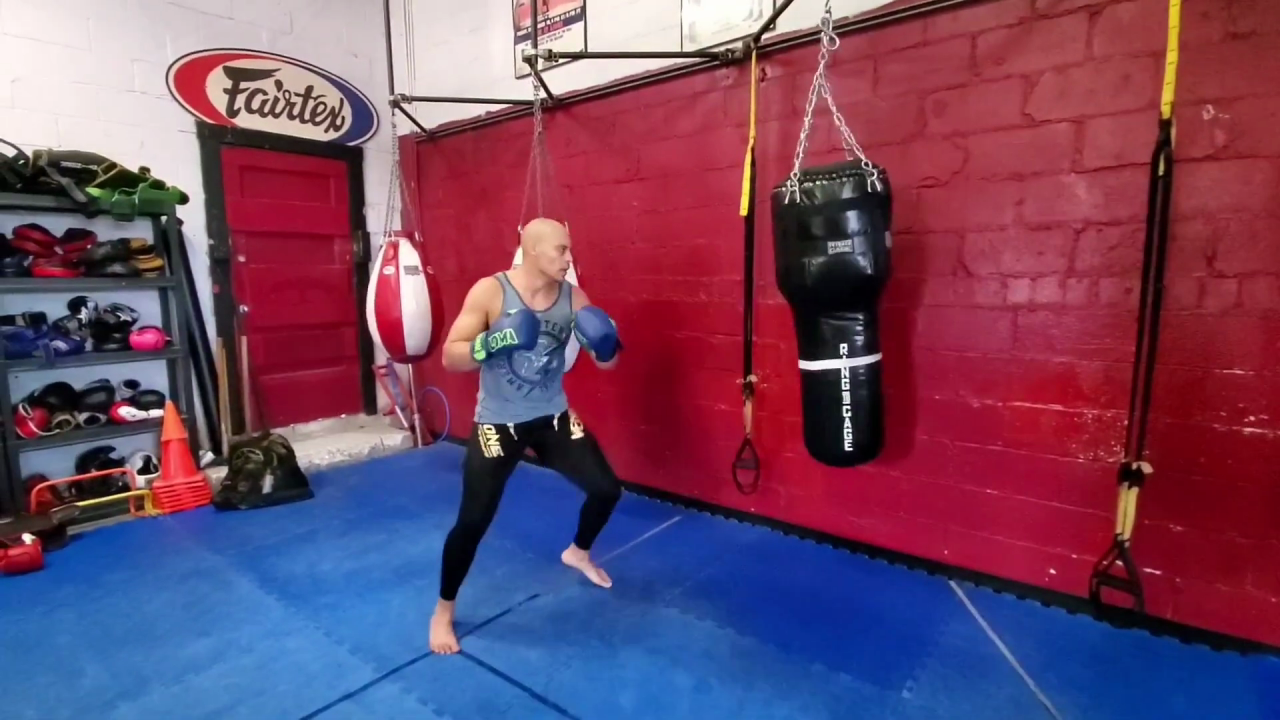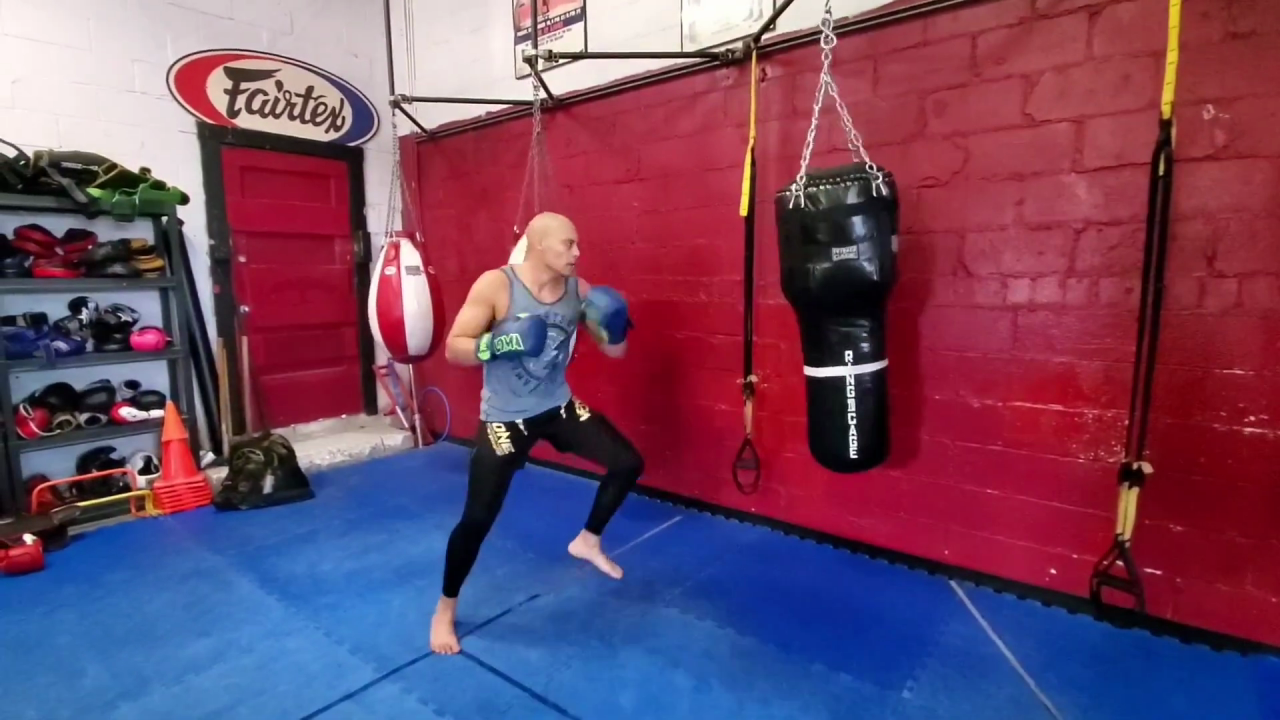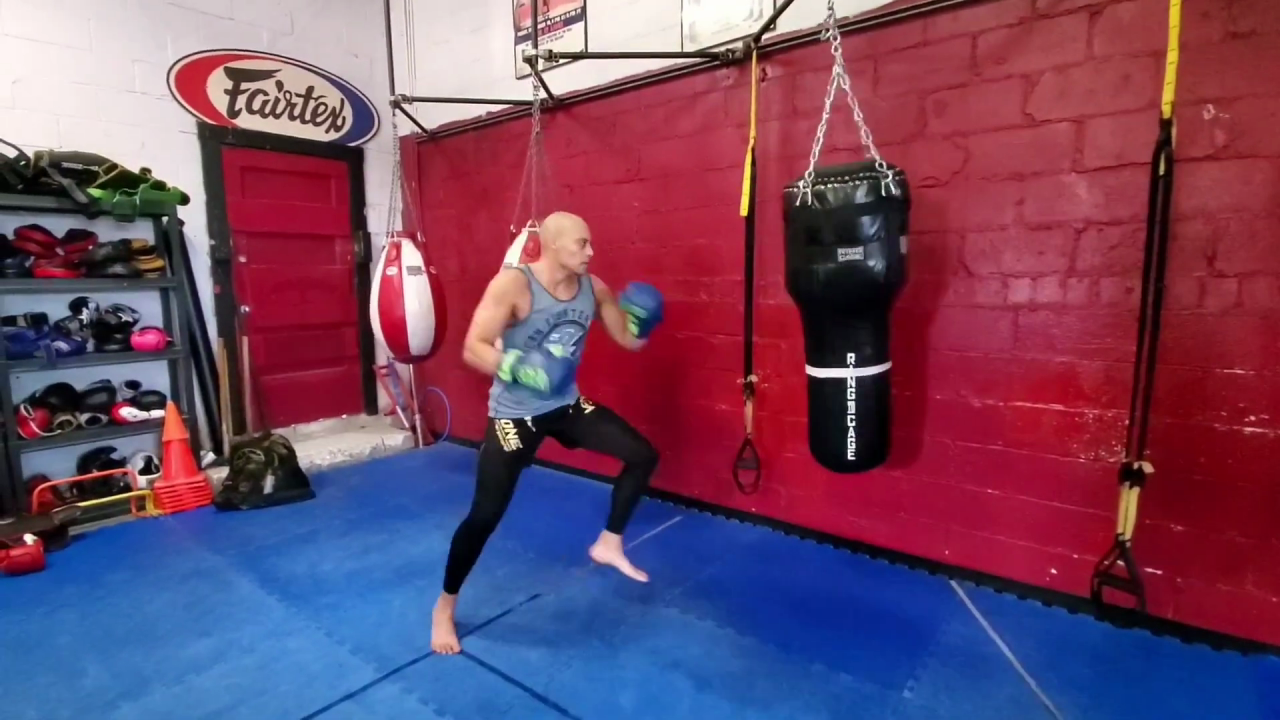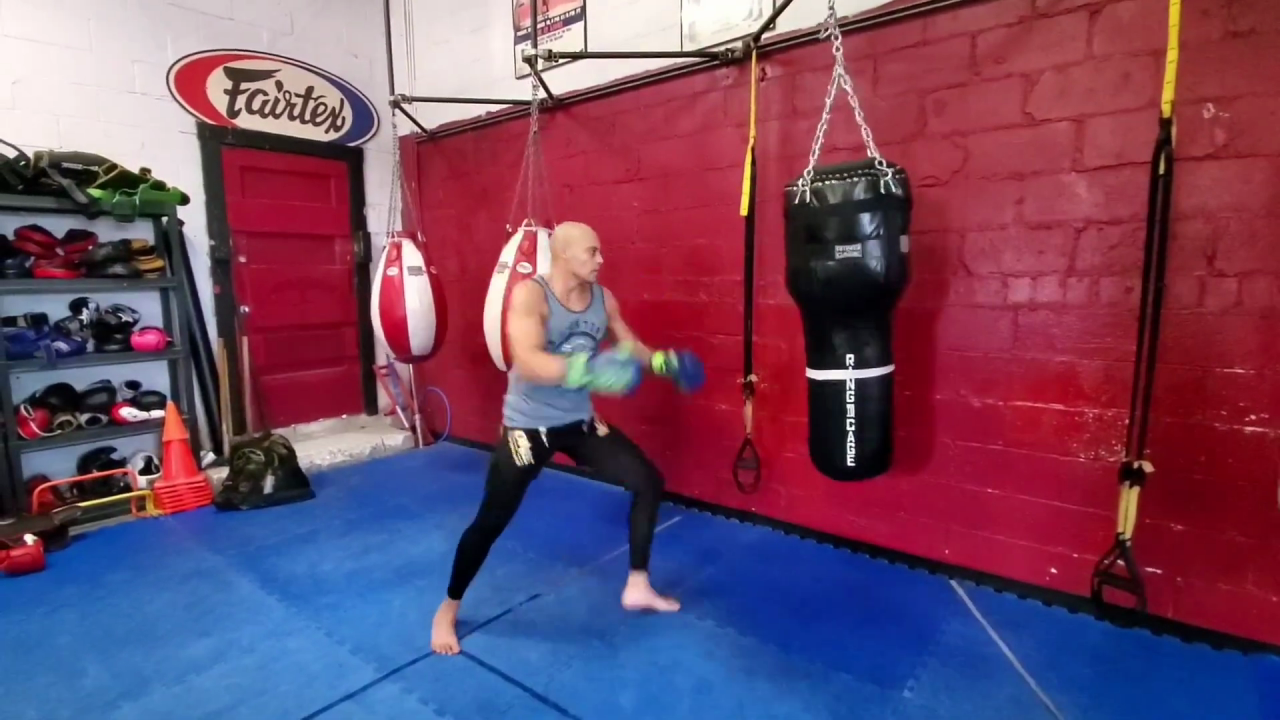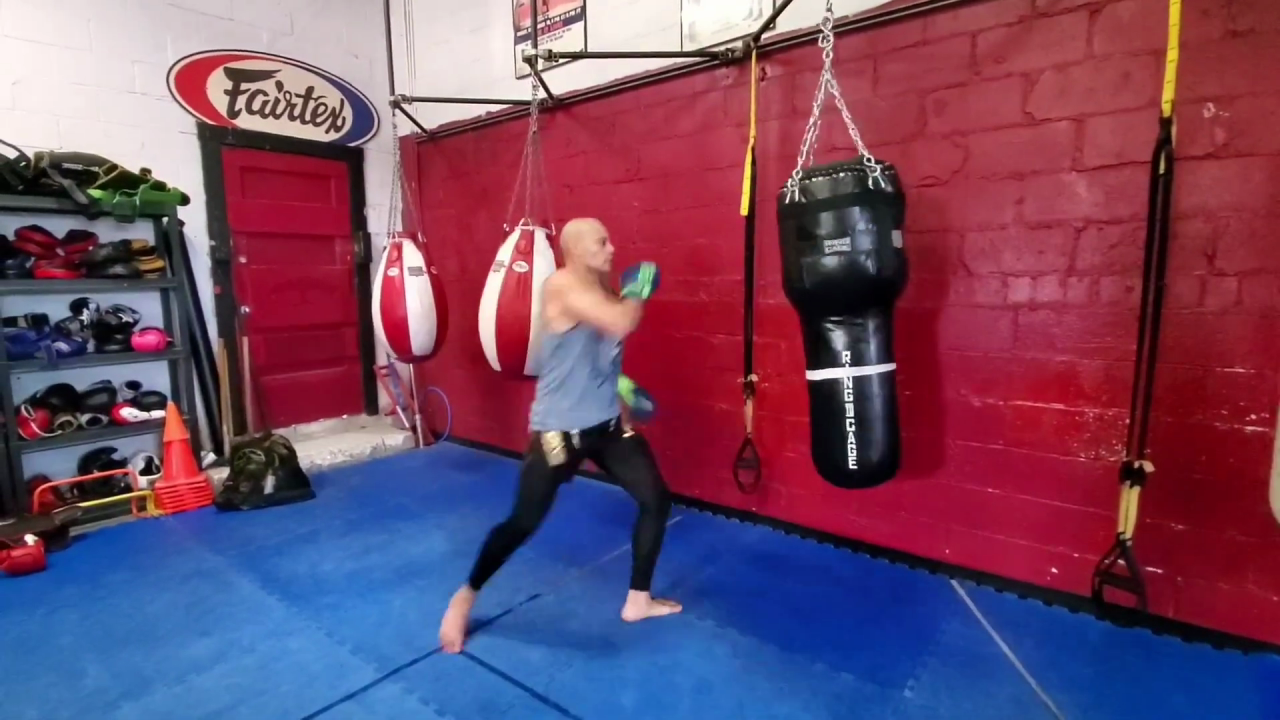
dt=0.1s
person 1, frame 1
left shoulder: (573, 299)
right shoulder: (489, 293)
left elbow: (607, 361)
right elbow: (450, 356)
left wrist: (604, 341)
right wrist: (492, 342)
left hip: (554, 416)
right hip: (498, 423)
left knee: (606, 488)
right knee: (473, 521)
left ankle: (579, 551)
right ankle: (443, 610)
person 1, frame 2
left shoulder: (579, 290)
right shoulder: (495, 285)
left elbow: (614, 348)
right elbow: (453, 350)
left wrist: (614, 322)
right wrist: (497, 344)
left hip: (559, 408)
right hip: (506, 419)
left knee: (628, 463)
right knee: (478, 518)
left ankle: (588, 540)
right ankle: (445, 609)
person 1, frame 3
left shoulder: (593, 288)
right shoulder: (512, 283)
left elbow: (628, 338)
right elbow: (473, 350)
left wrist: (642, 317)
right wrist: (518, 369)
left hip: (566, 404)
right hip: (515, 415)
left knee: (642, 455)
right knee: (485, 517)
left ankle: (610, 544)
right ankle: (445, 608)
person 1, frame 4
left shoulder: (602, 298)
right shoulder: (530, 294)
left elbow: (631, 350)
right elbow: (526, 362)
left wrist: (672, 364)
right wrist: (593, 373)
left hip: (579, 420)
right hip: (529, 426)
left knee: (649, 482)
right knee: (491, 521)
left ankle: (638, 587)
right ankle: (448, 609)
person 1, frame 5
left shoulder: (595, 287)
right shoulder: (564, 285)
right elbow: (618, 322)
left wrist: (621, 386)
right wrist: (640, 289)
left hip: (608, 420)
right hip: (562, 427)
left knee: (656, 500)
right knee: (523, 524)
left ankle: (639, 599)
right ankle: (463, 601)
